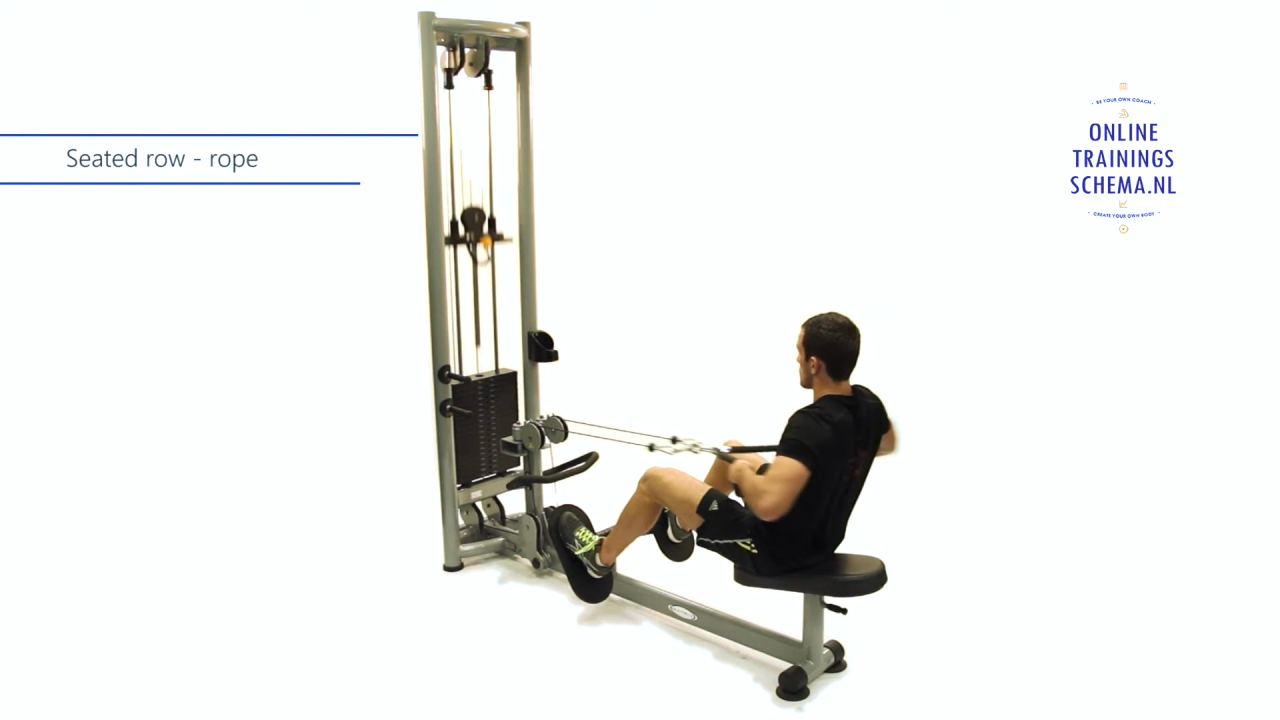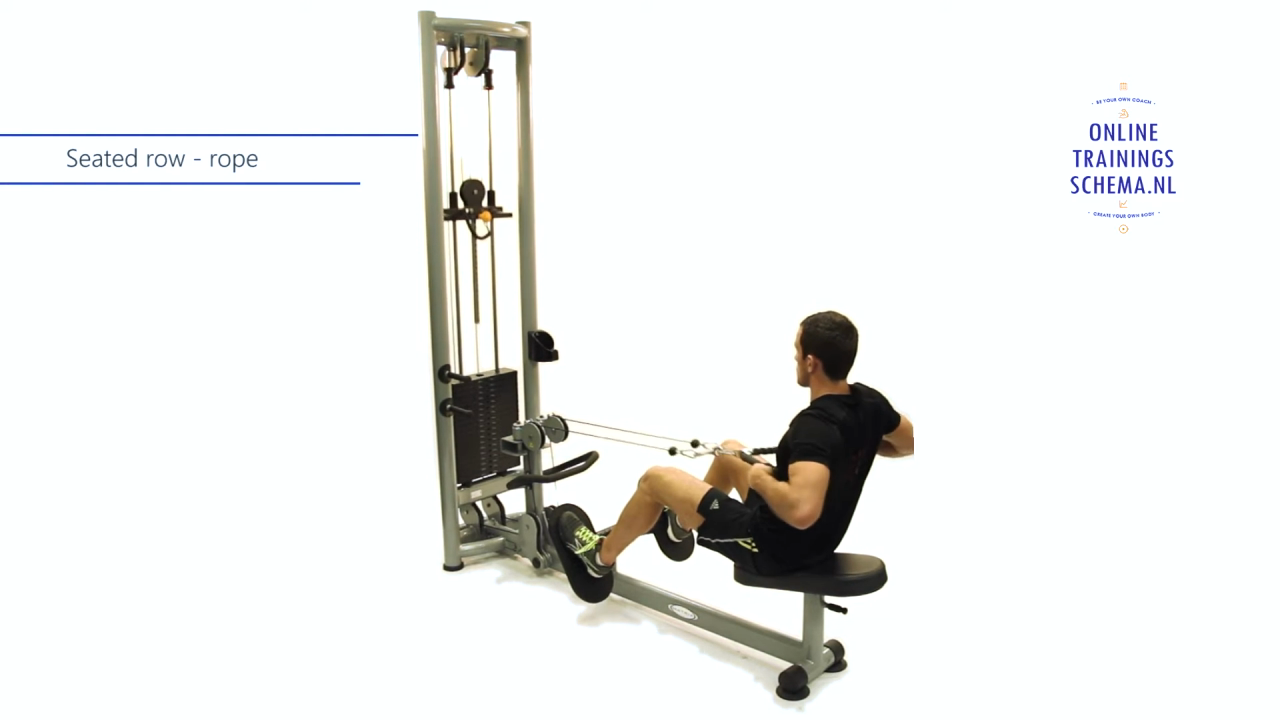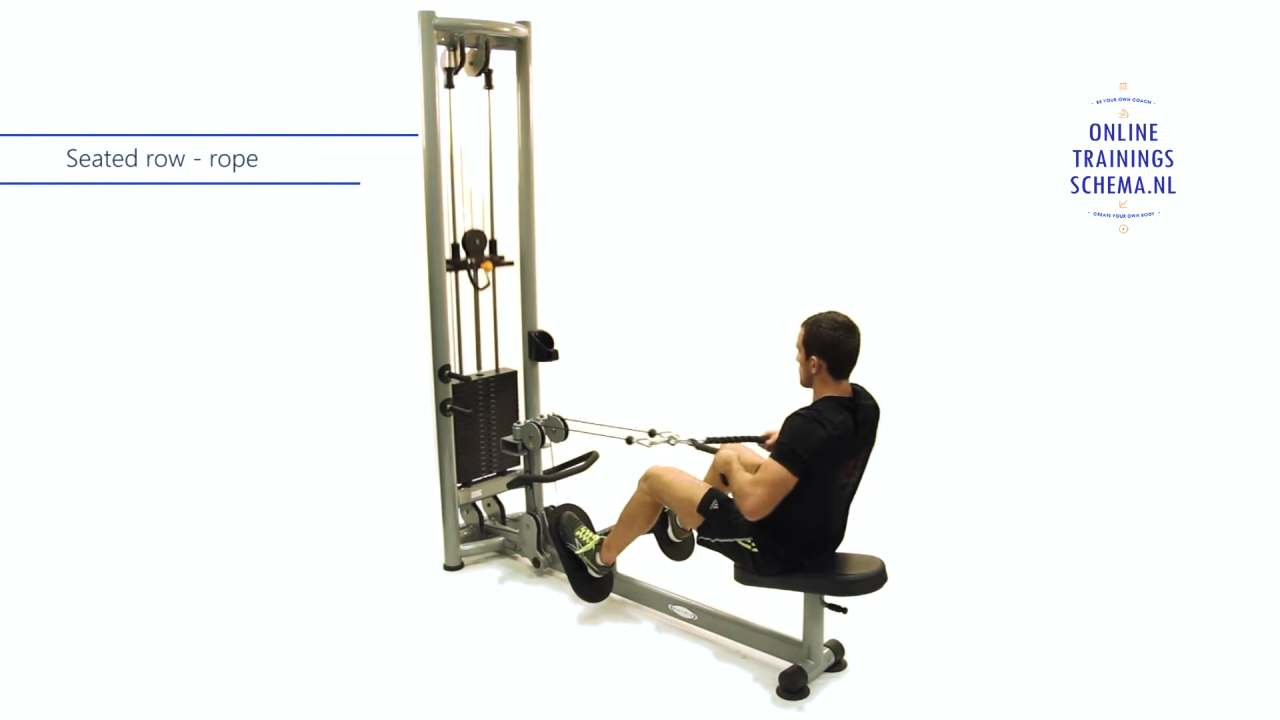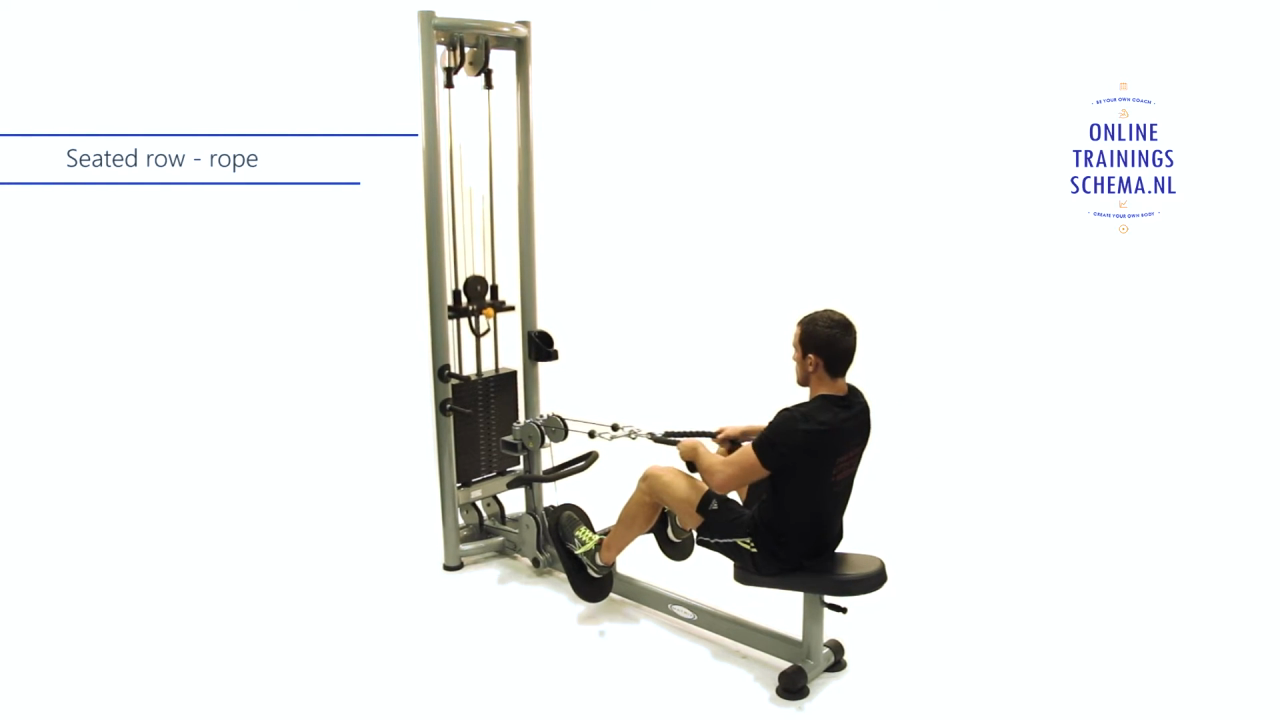
dt=0.4s
person 1, frame 1
left shoulder: (811, 424)
right shoulder: (867, 405)
left elbow: (766, 504)
right elbow: (888, 444)
left wrist: (741, 473)
left hip: (773, 548)
right hip: (817, 539)
left knee: (654, 479)
right knee: (731, 450)
left ankle: (602, 557)
right ankle: (682, 522)
person 1, frame 2
left shoulder: (815, 425)
right shoulder: (870, 402)
left elbow: (802, 510)
right elbow: (908, 444)
left wrist: (761, 479)
left hip: (774, 547)
right hip: (821, 538)
left knee: (655, 479)
right knee: (729, 450)
left ankle: (603, 555)
right ankle: (683, 521)
person 1, frame 3
left shoulder: (808, 425)
right shoulder: (864, 405)
left elbow: (752, 504)
left wrist: (729, 466)
left hip: (774, 547)
right hip: (819, 537)
left knee: (654, 479)
right knee: (732, 451)
left ankle: (602, 555)
right ankle: (681, 521)
person 1, frame 4
left shoulder: (800, 422)
right shoulder: (855, 405)
left elbow: (722, 479)
left wrist: (696, 450)
right wrist: (748, 432)
left hip: (772, 546)
right hip: (819, 538)
left knee: (654, 478)
right knee: (734, 453)
left ankle: (601, 555)
right ankle: (680, 521)
